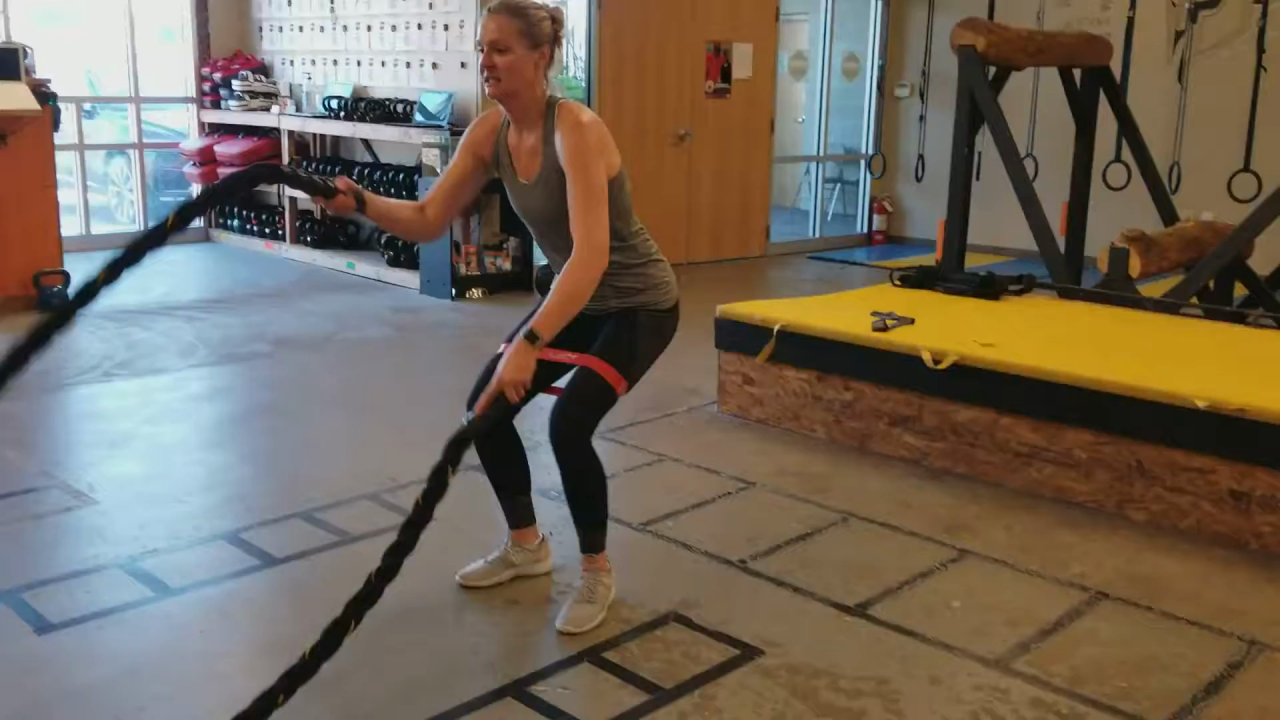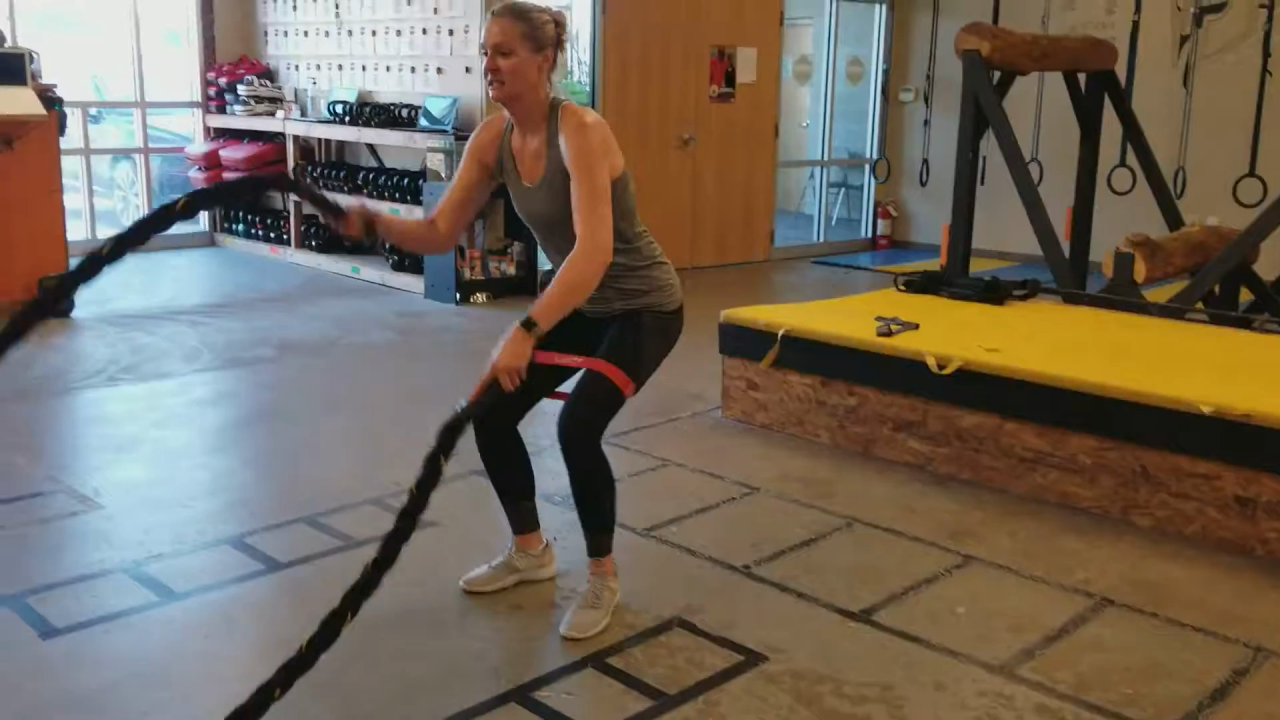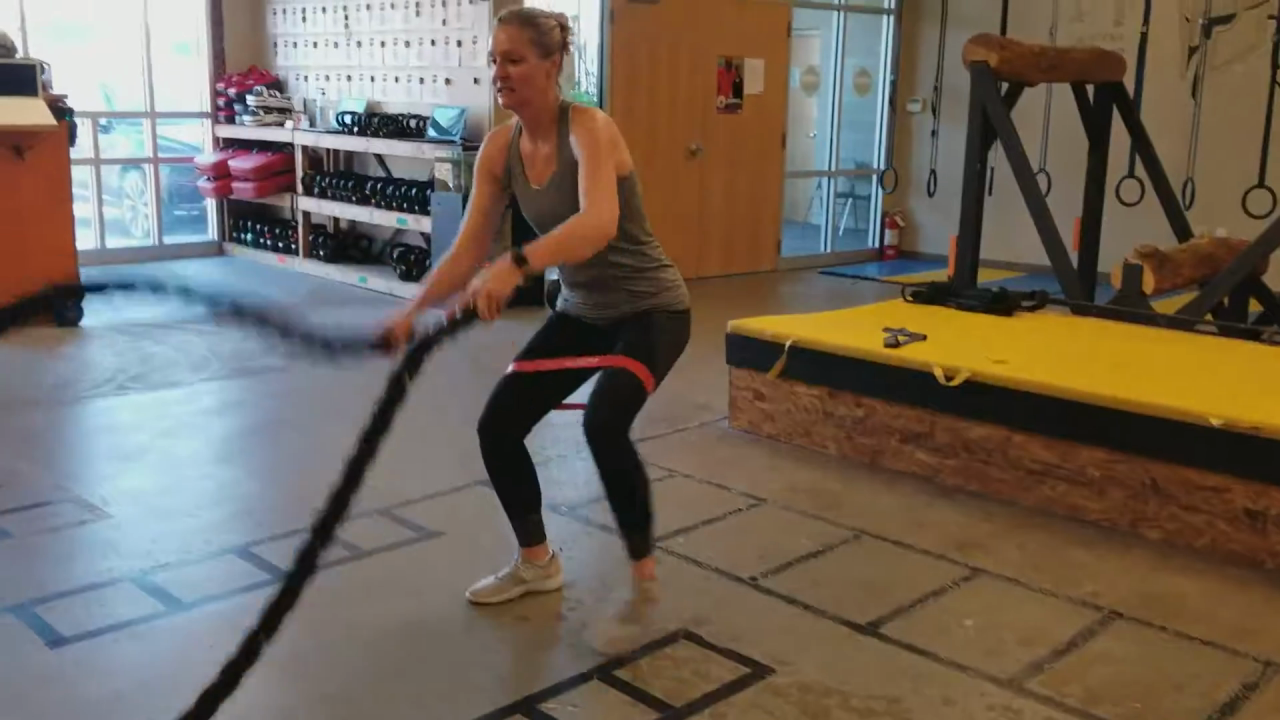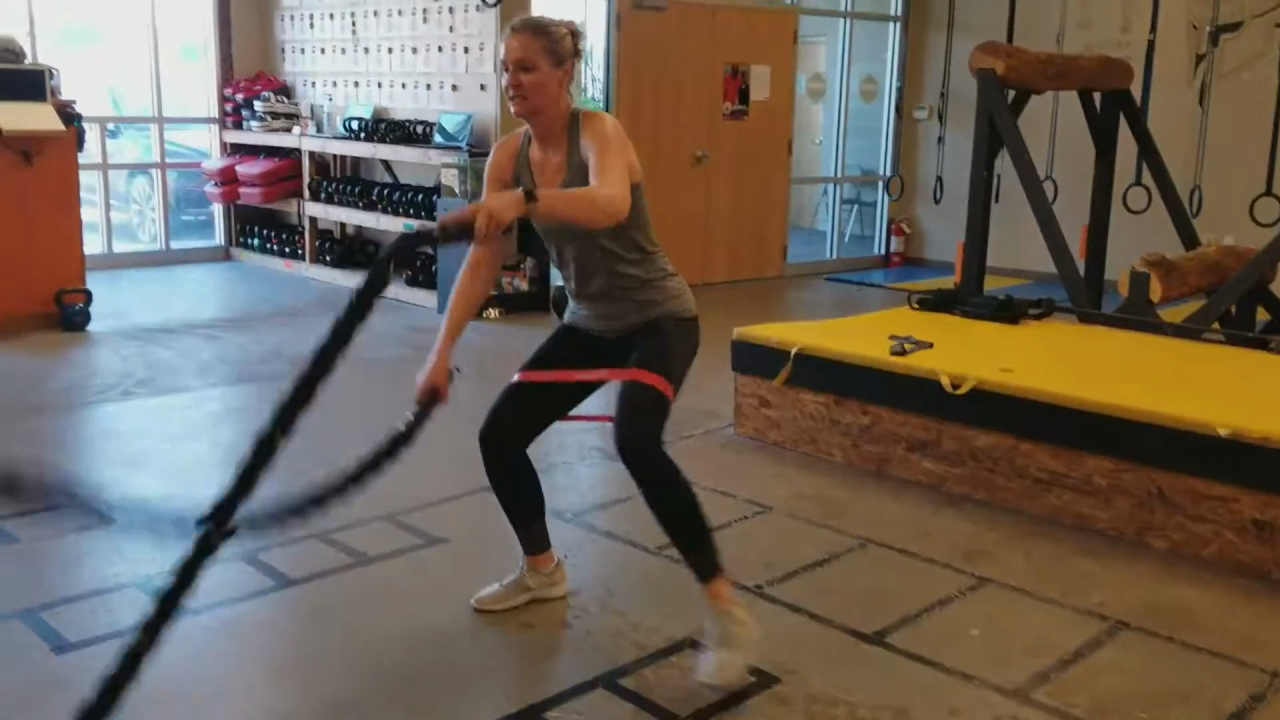
dt=0.1s
person 1, frame 1
left shoulder: (578, 129)
right shoulder: (488, 133)
left elbow: (591, 253)
right elbow: (425, 220)
left wrist: (529, 344)
right wrist: (362, 201)
left hip: (637, 299)
right hip: (573, 295)
left knee: (569, 423)
right knee: (486, 408)
left ankle: (596, 574)
right ankle: (526, 545)
person 1, frame 2
left shoulder: (581, 130)
right shoulder: (492, 139)
left elbow: (595, 249)
right elbow: (439, 234)
left wrist: (527, 332)
right wrist: (374, 222)
left hip: (641, 302)
right hip: (578, 299)
left knee: (578, 425)
right knee: (489, 413)
left ankle: (603, 577)
right ankle: (531, 550)
person 1, frame 3
left shoulder: (590, 129)
right shoulder: (501, 141)
left elbow: (601, 225)
right elbow: (468, 247)
left wrist: (514, 267)
right wrist: (412, 308)
left hip: (650, 307)
right hip: (583, 307)
left knee: (604, 427)
right knee: (498, 425)
left ankle: (643, 573)
right ankle: (537, 561)
person 1, frame 4
left shoulder: (597, 132)
right shoulder: (507, 154)
left elbow: (609, 204)
right elbow: (482, 261)
left wrist: (522, 202)
right wrist: (441, 351)
left hip: (655, 317)
right hip: (589, 322)
left knee: (636, 446)
right knee: (498, 434)
left ankle: (726, 612)
right ankle: (541, 570)
